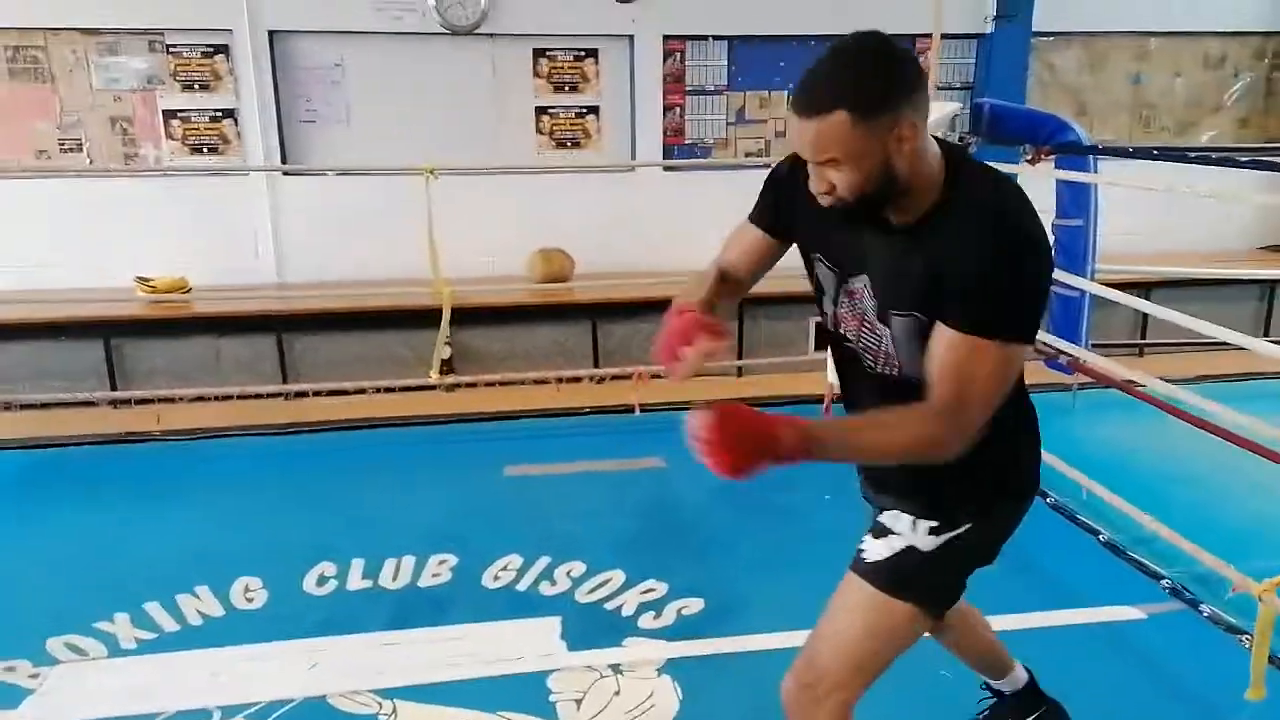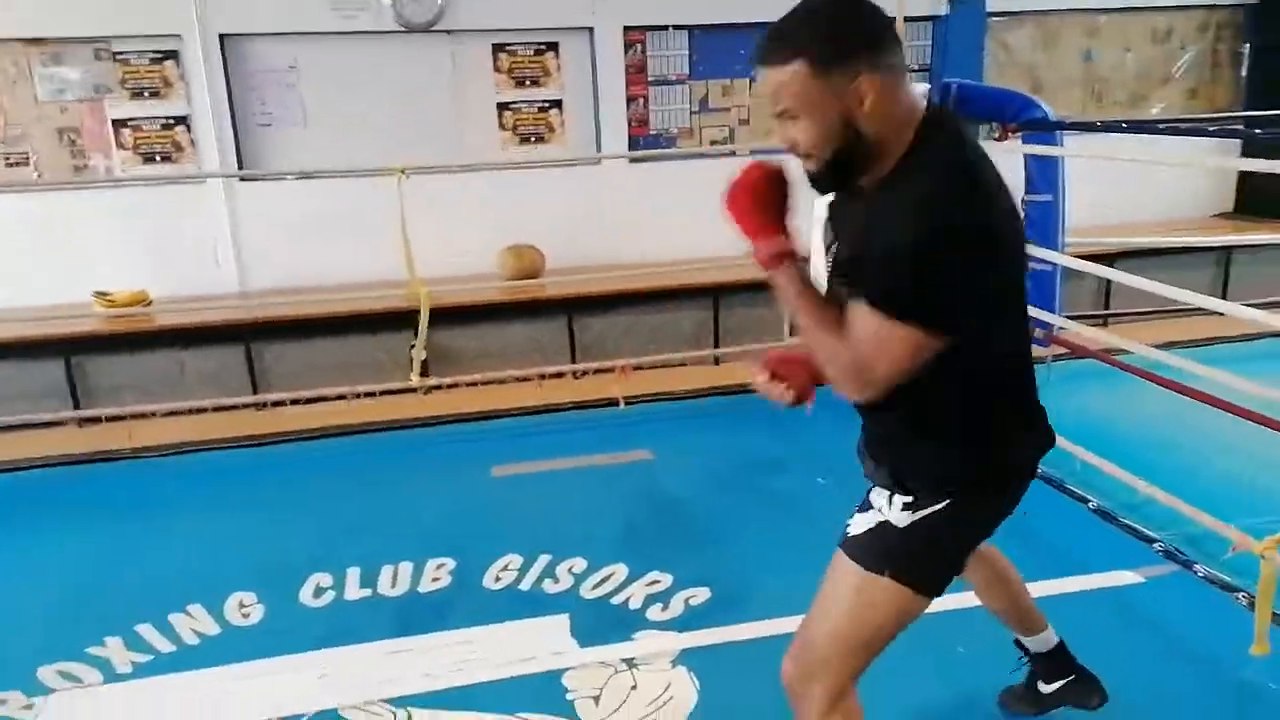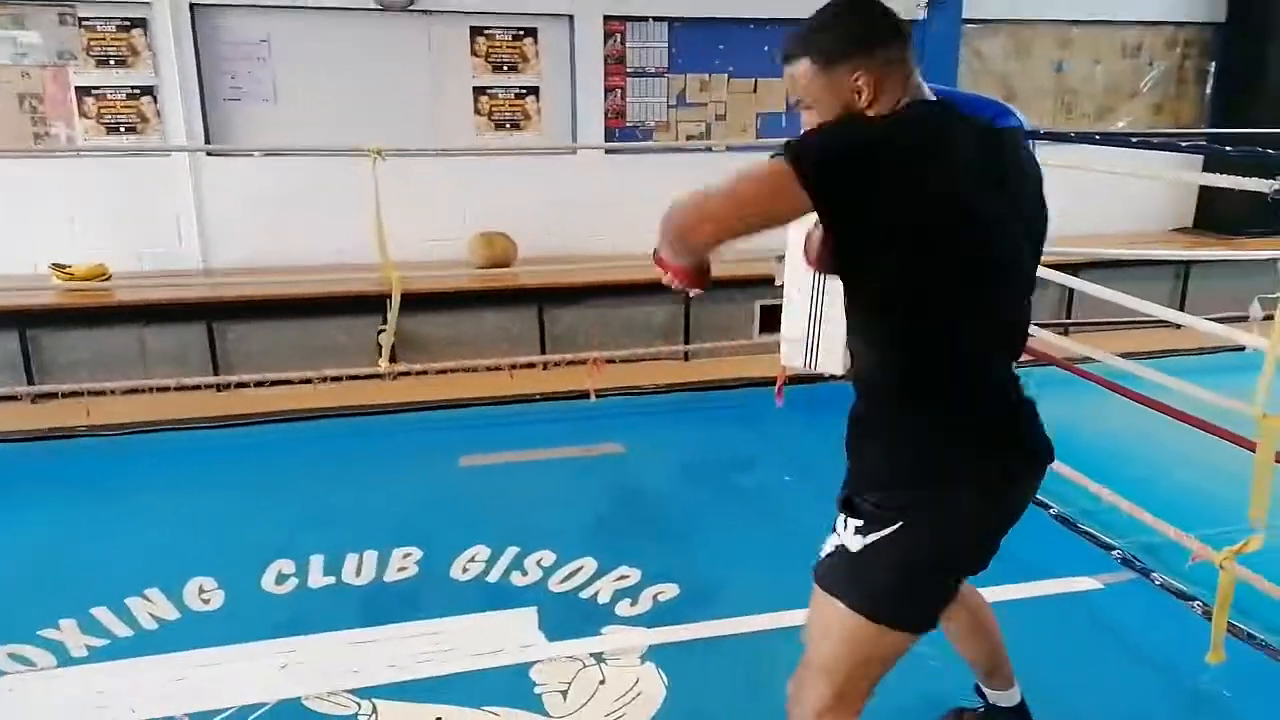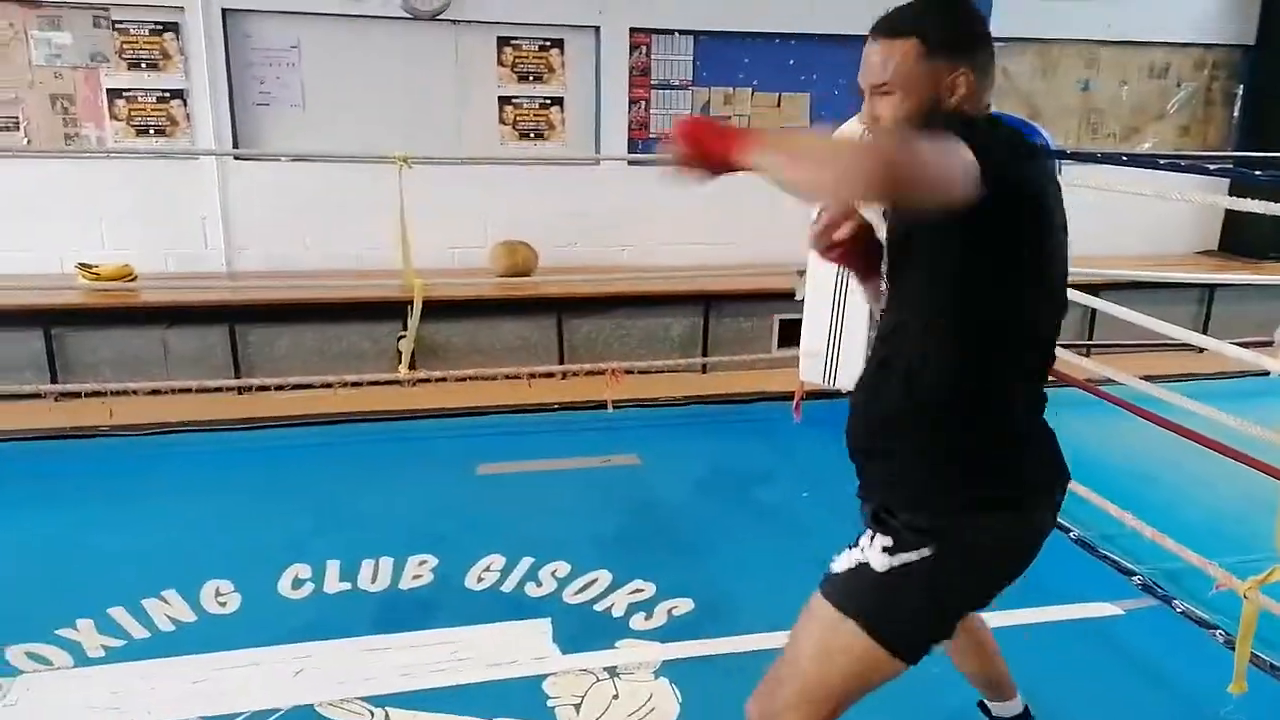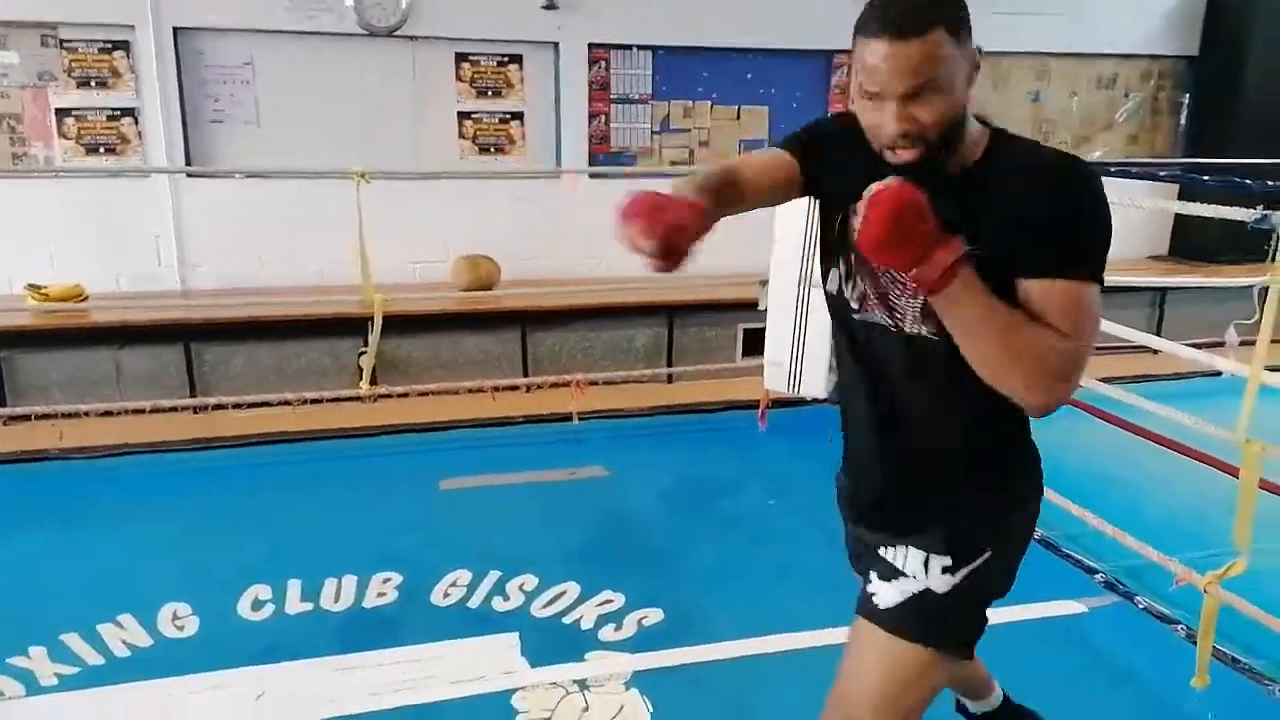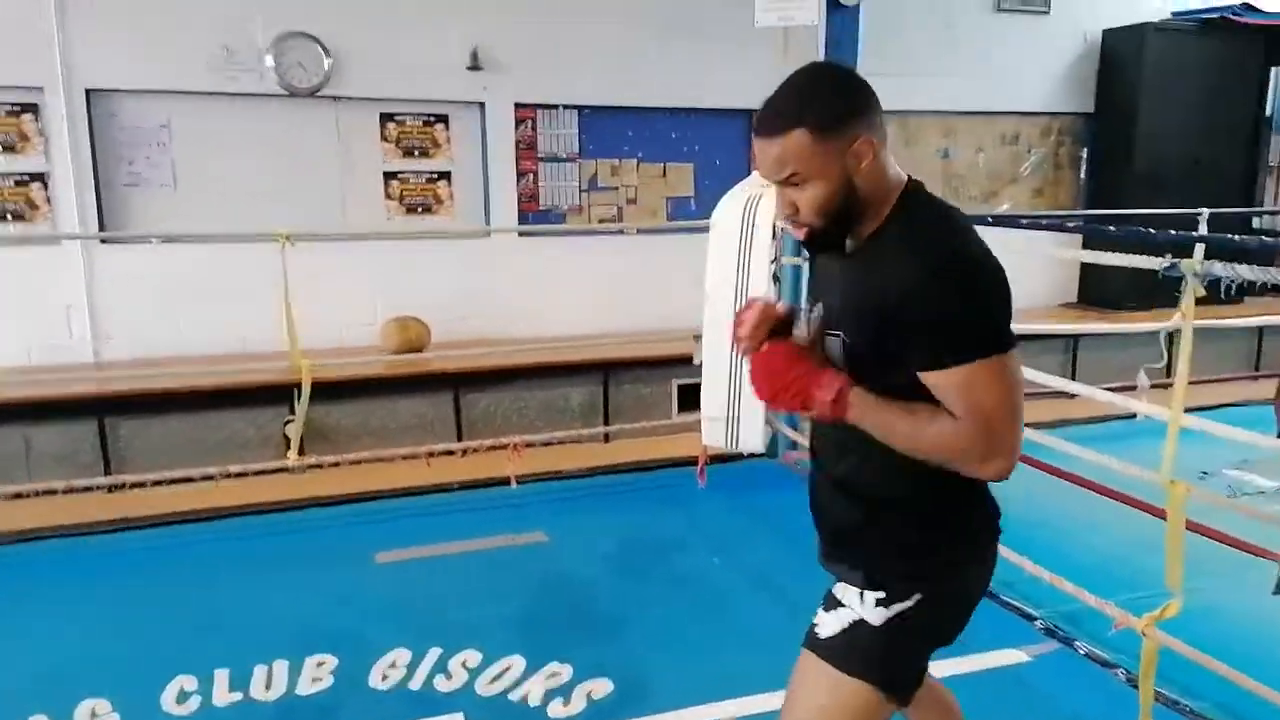
dt=0.3s
person 1, frame 1
left shoulder: (998, 235)
right shoulder: (810, 185)
left elbow: (946, 426)
right elbow: (731, 271)
left wrist: (783, 438)
right wrist: (697, 309)
left hip: (952, 494)
right knee: (924, 603)
person 1, frame 2
left shoulder: (928, 217)
left elbow: (860, 375)
right elbow: (871, 314)
left wrist: (773, 251)
right wrist: (811, 358)
left hip: (946, 465)
right hip: (987, 431)
right knee: (958, 548)
person 1, frame 3
left shoulder: (864, 148)
right shoulder: (1004, 148)
left elbow: (694, 221)
left wrist: (680, 256)
left hip: (925, 476)
right hip: (996, 450)
right knee: (941, 584)
person 1, frame 4
left shoulder: (988, 156)
left elbow: (878, 167)
right elbow: (927, 302)
left wrist: (729, 143)
right wrist: (865, 249)
left hip: (957, 509)
right hip: (986, 487)
right knee: (937, 607)
person 1, frame 5
left shoulder: (1052, 190)
right shoulder: (843, 148)
left elbow: (1047, 381)
right elbow: (734, 179)
left wrist: (937, 264)
right wrist: (673, 212)
left hip: (964, 511)
right hip: (874, 486)
right knee: (918, 639)
person 1, frame 6
left shoulder: (942, 269)
right shoulder: (839, 227)
left elbow: (990, 448)
left wrist: (827, 391)
right wrist: (773, 337)
left hip: (916, 561)
right hip: (875, 543)
